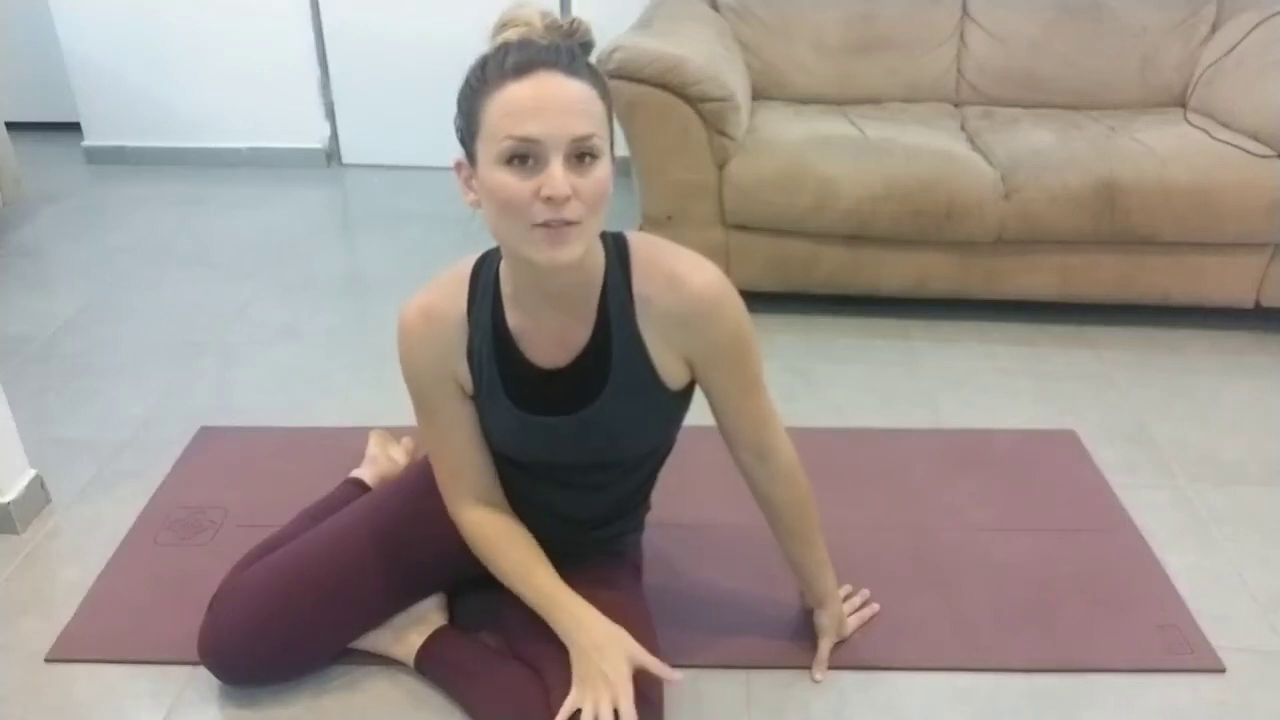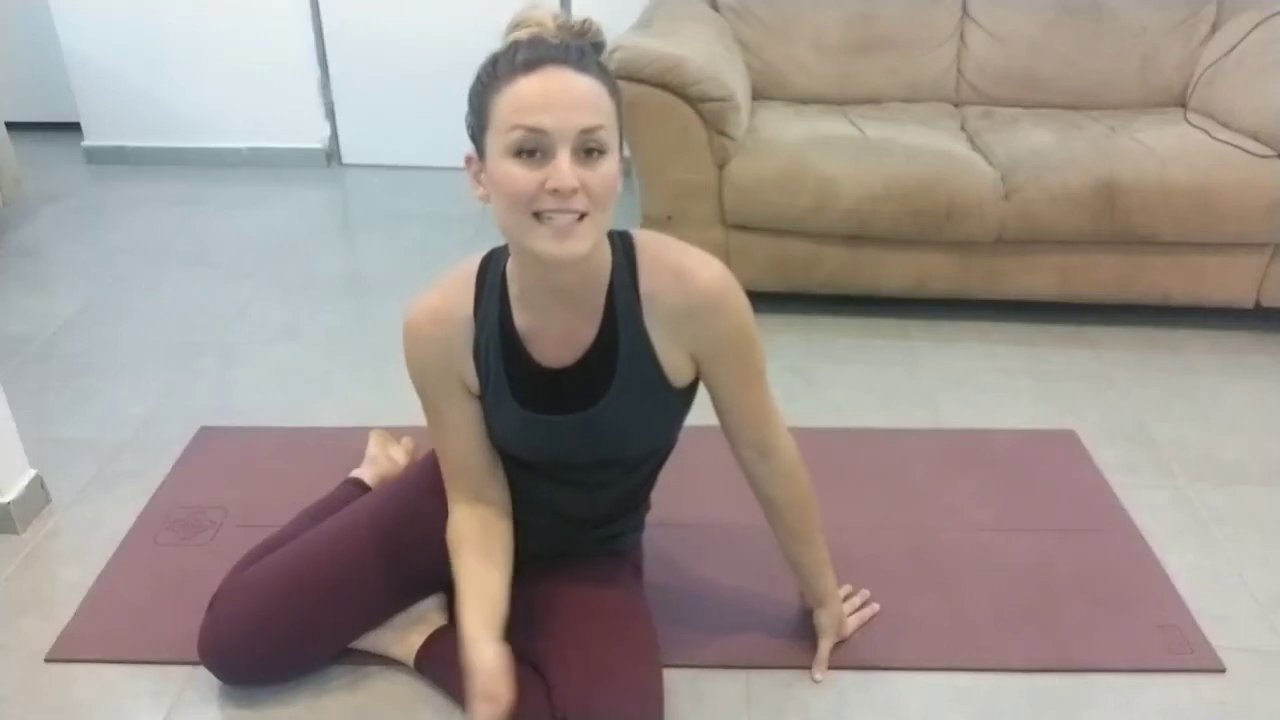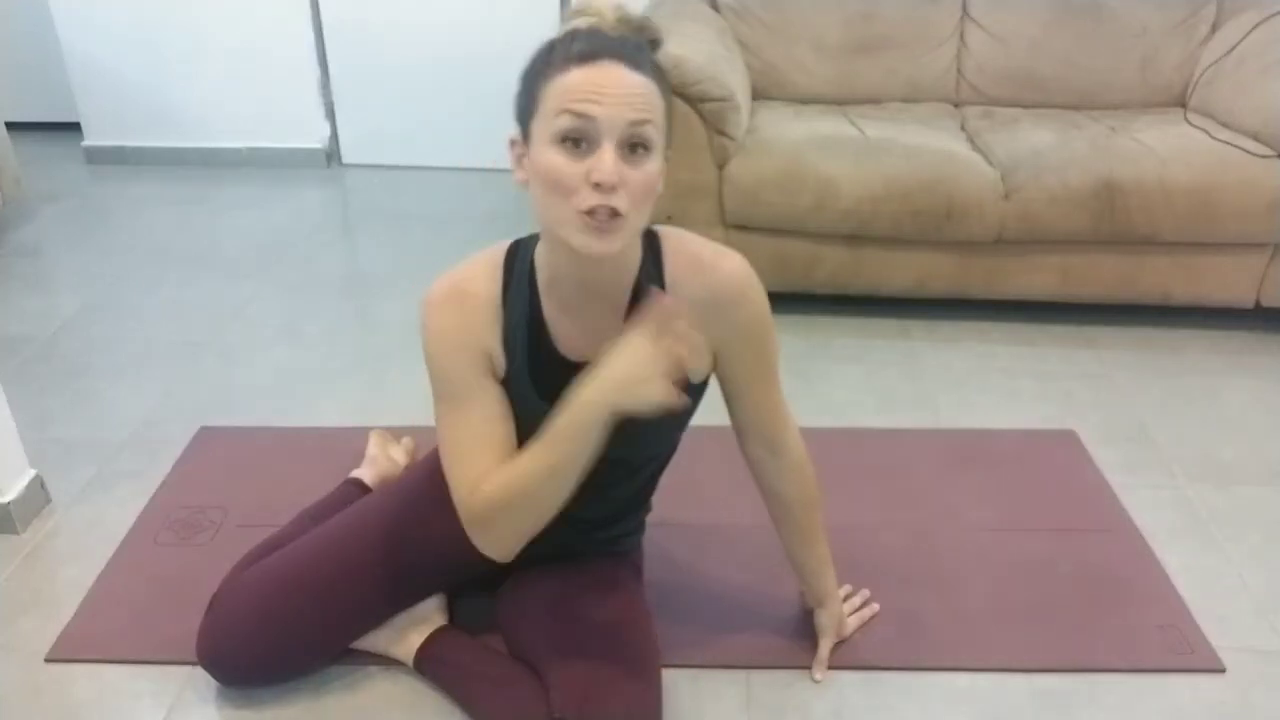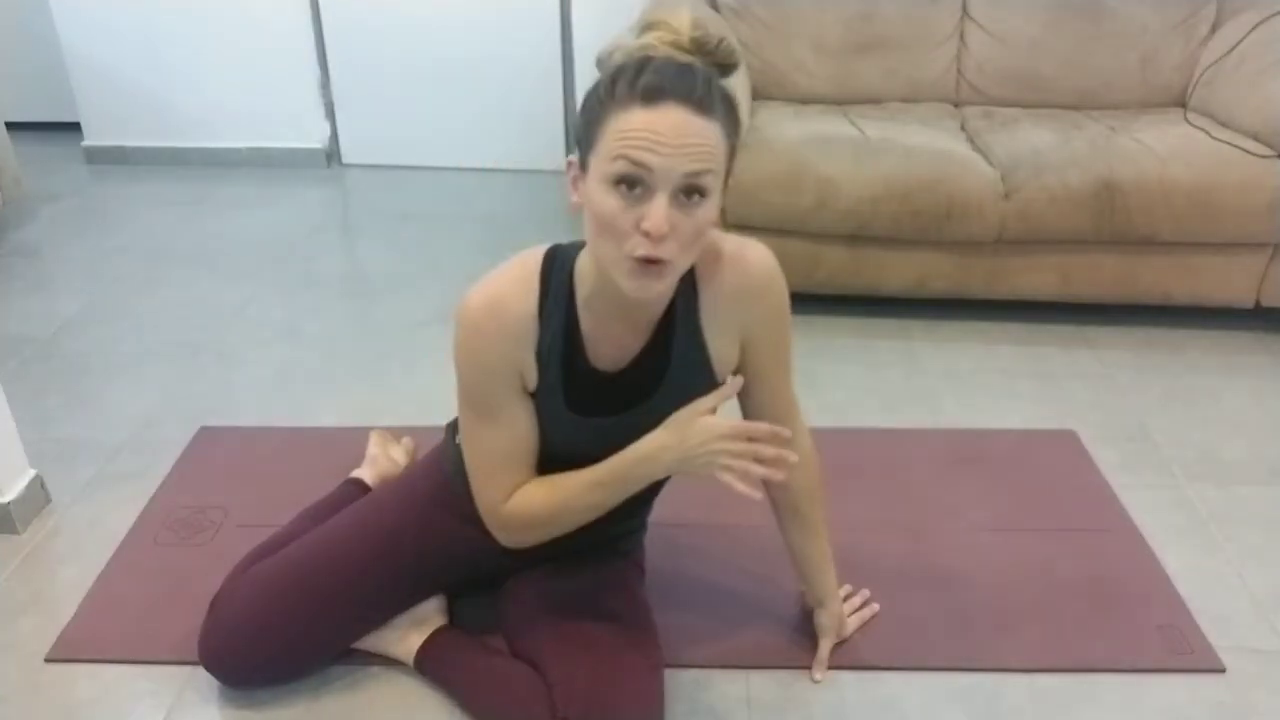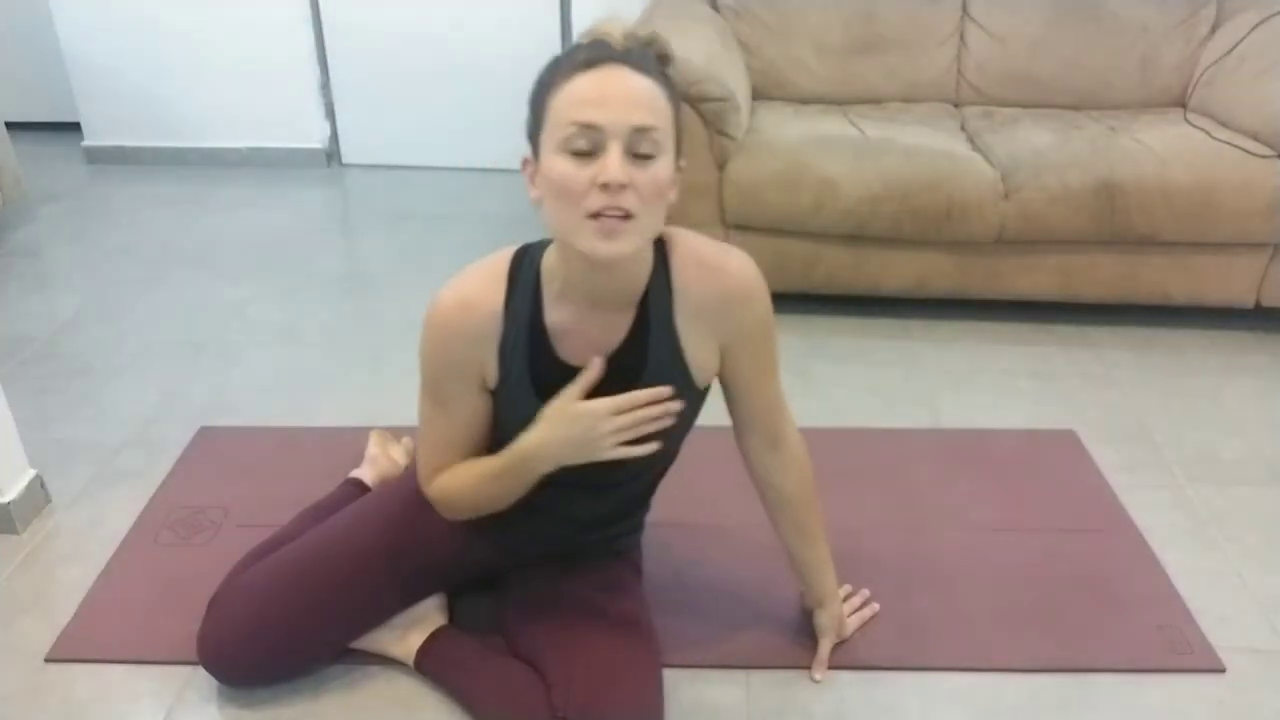
dt=0.4s
person 1, frame 1
left shoulder: (687, 296)
right shoulder: (436, 324)
left elbow: (765, 455)
right elbow: (477, 503)
left wrist: (821, 595)
right wrist: (578, 629)
left hip: (590, 553)
right hip: (476, 514)
right knee: (232, 640)
left ankle: (421, 638)
right ankle: (381, 476)
person 1, frame 2
left shoulder: (693, 292)
right shoulder: (442, 322)
left elbow: (766, 452)
right elbow: (478, 502)
left wrist: (820, 594)
right wrist: (480, 639)
left hip: (588, 555)
right hip: (471, 505)
right knee: (231, 640)
left ankle: (422, 635)
right ankle: (381, 477)
person 1, frame 3
left shoulder: (715, 286)
right shoulder: (464, 302)
left elbow: (774, 446)
right elbow: (492, 524)
left wrist: (820, 594)
right wrist: (598, 399)
left hip: (588, 555)
right hip: (465, 509)
right knee: (230, 643)
left ankle: (422, 639)
right ankle: (379, 479)
person 1, frame 4
left shoulder: (745, 281)
right shoulder: (500, 312)
left elbow: (784, 438)
right elbow: (508, 513)
left wrist: (822, 590)
right wrist: (662, 452)
left hip: (590, 551)
right hip: (468, 505)
right knee: (231, 642)
left ankle: (422, 637)
right ankle: (380, 478)
person 1, frame 5
left shoulder: (722, 286)
right shoulder: (470, 309)
left elbow: (773, 446)
right elbow: (445, 492)
left wrist: (821, 592)
right wrist: (538, 450)
left hip: (587, 555)
right hip: (474, 512)
right knee: (230, 643)
left ankle: (422, 637)
right ankle: (378, 478)
